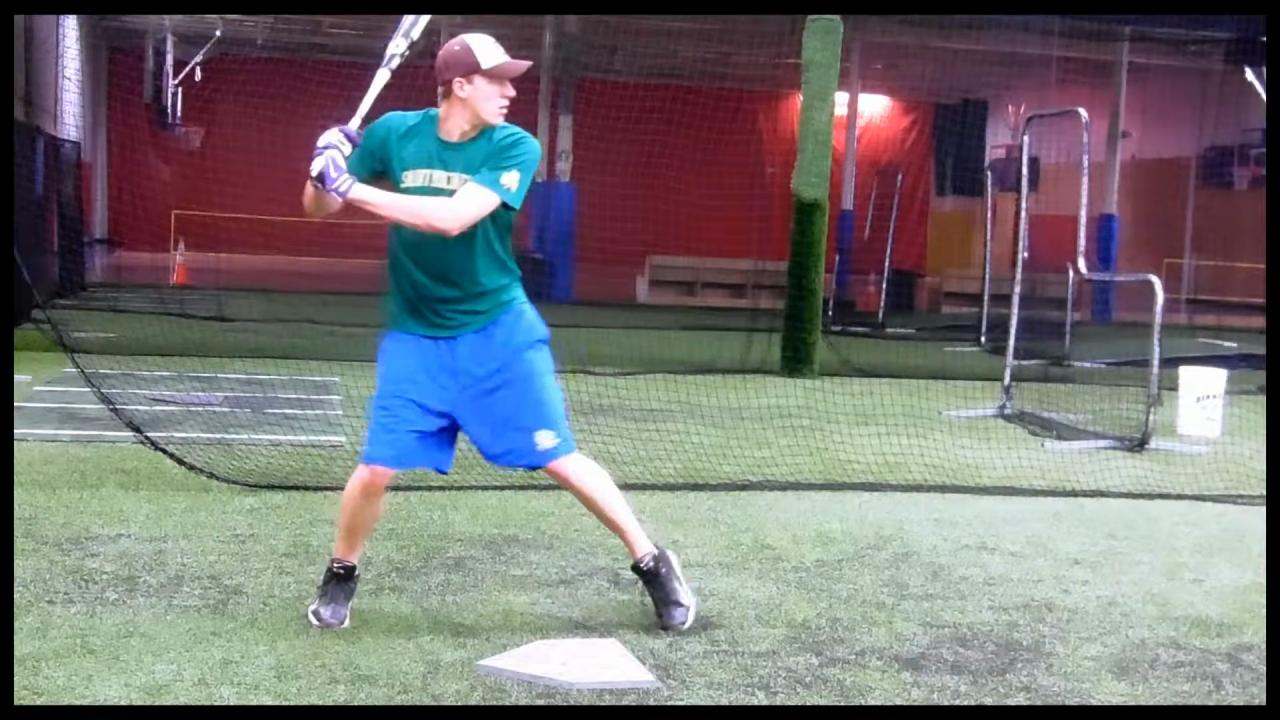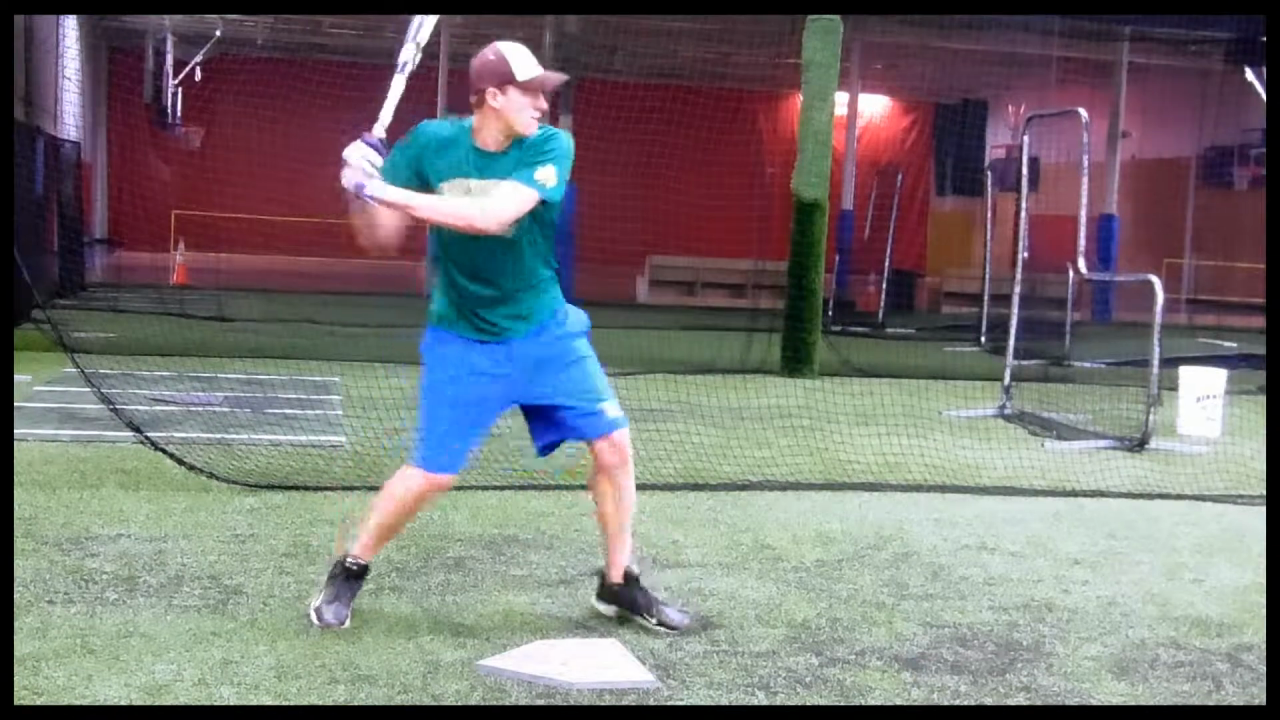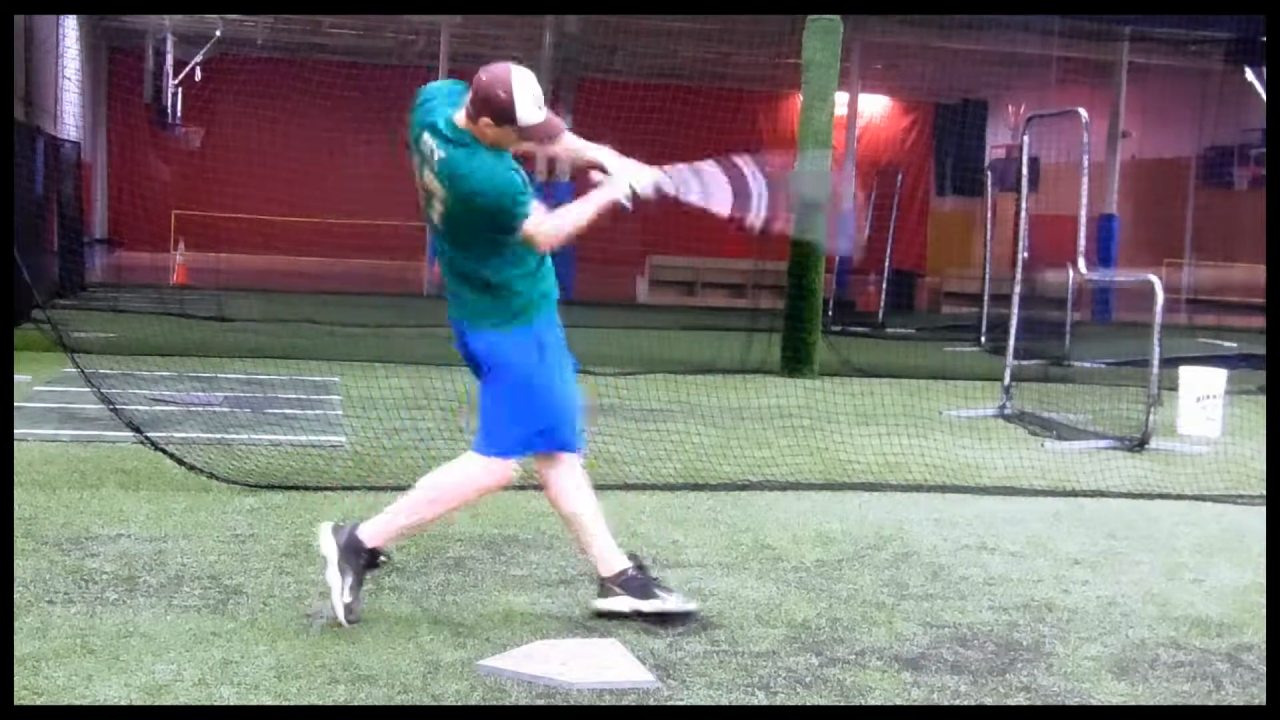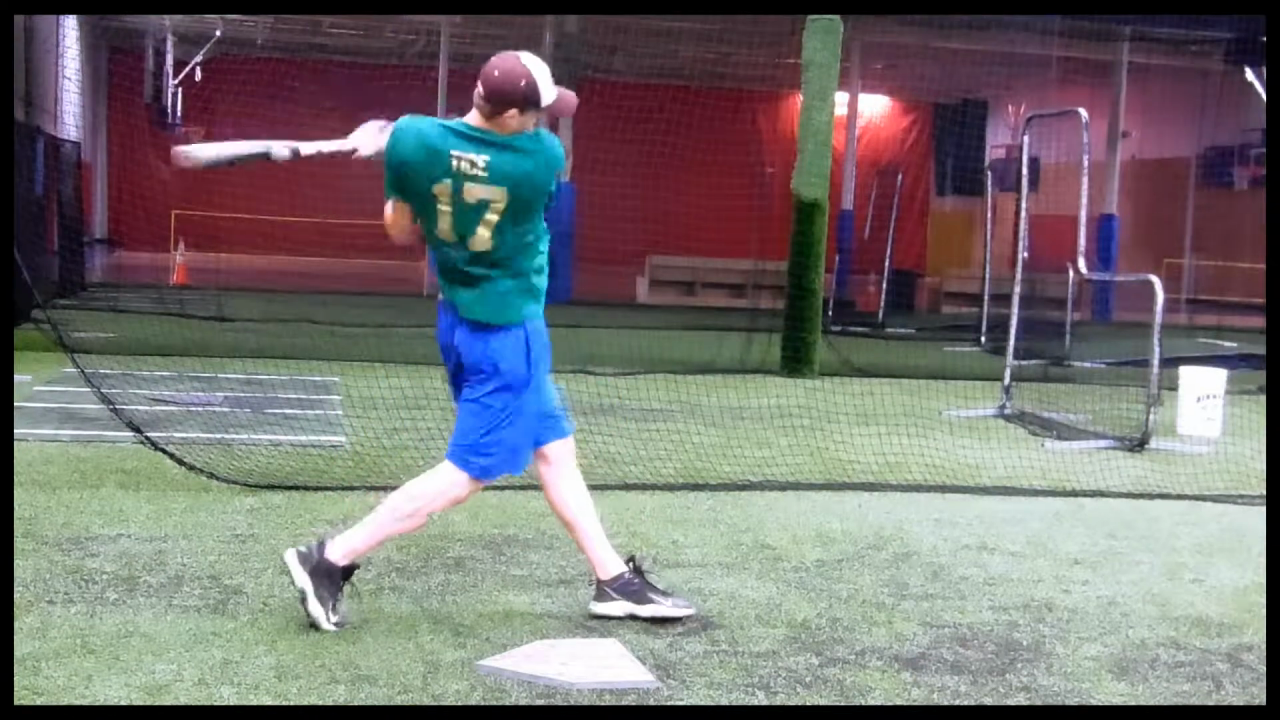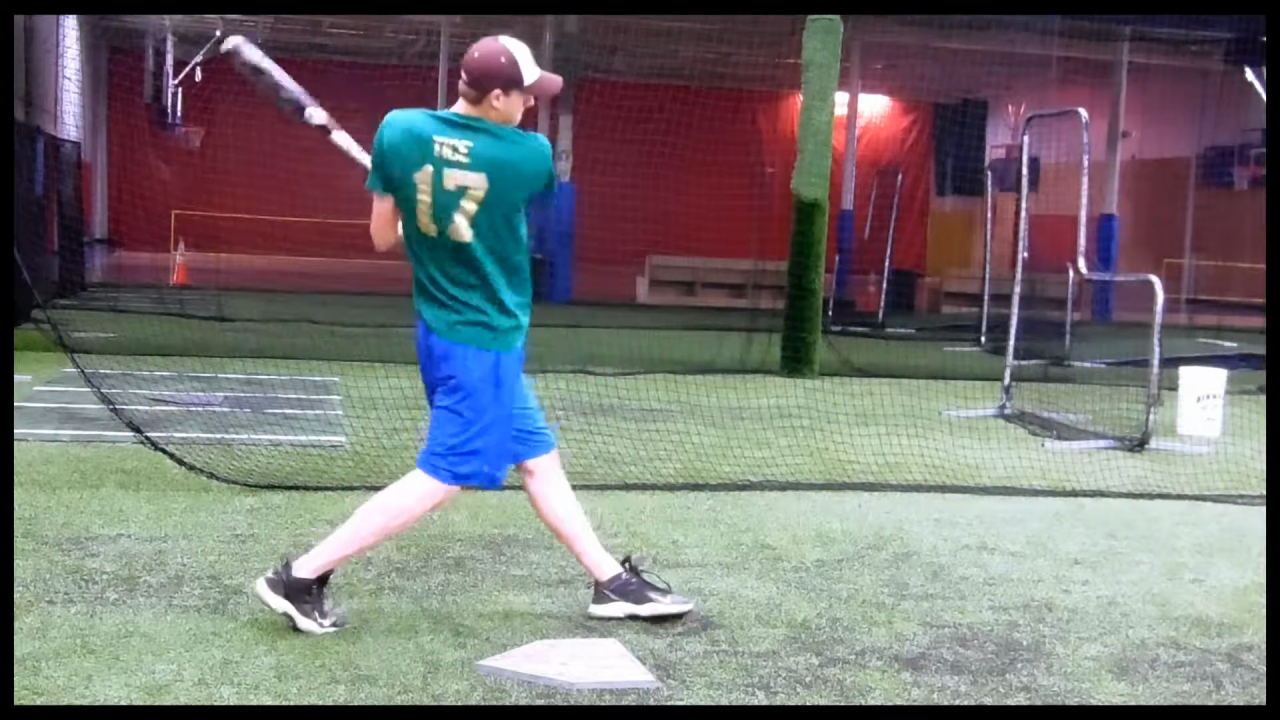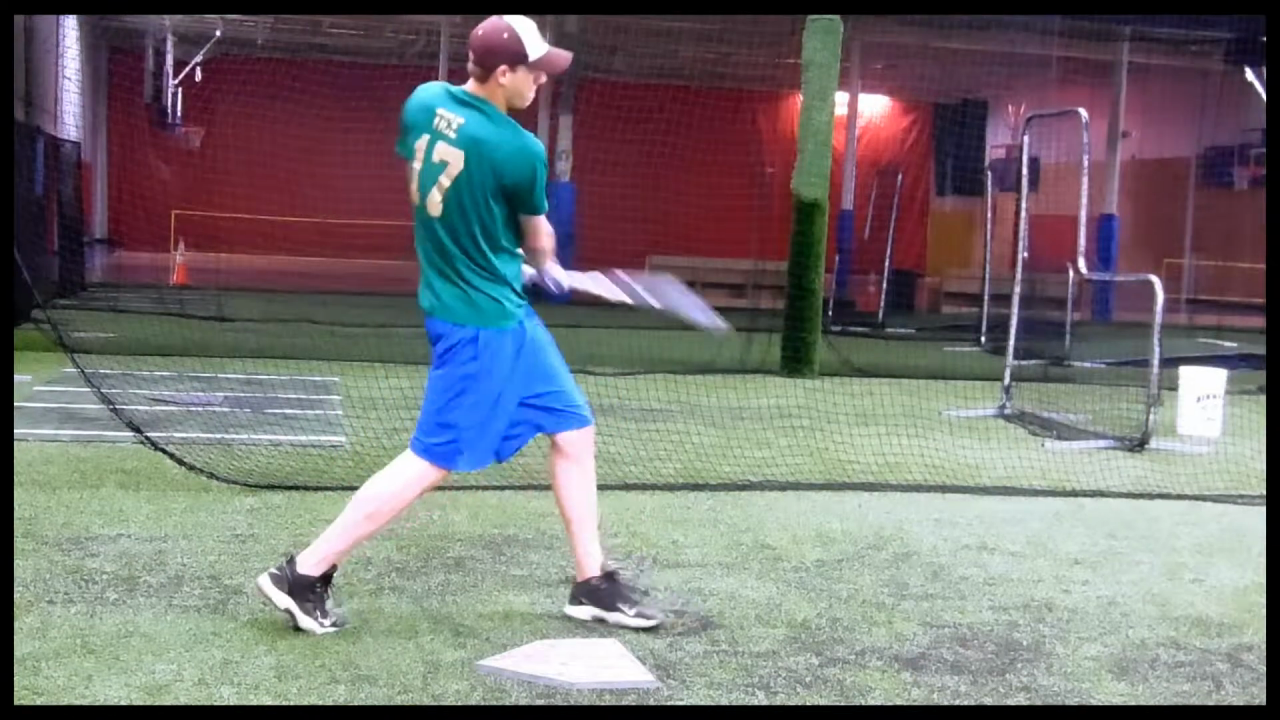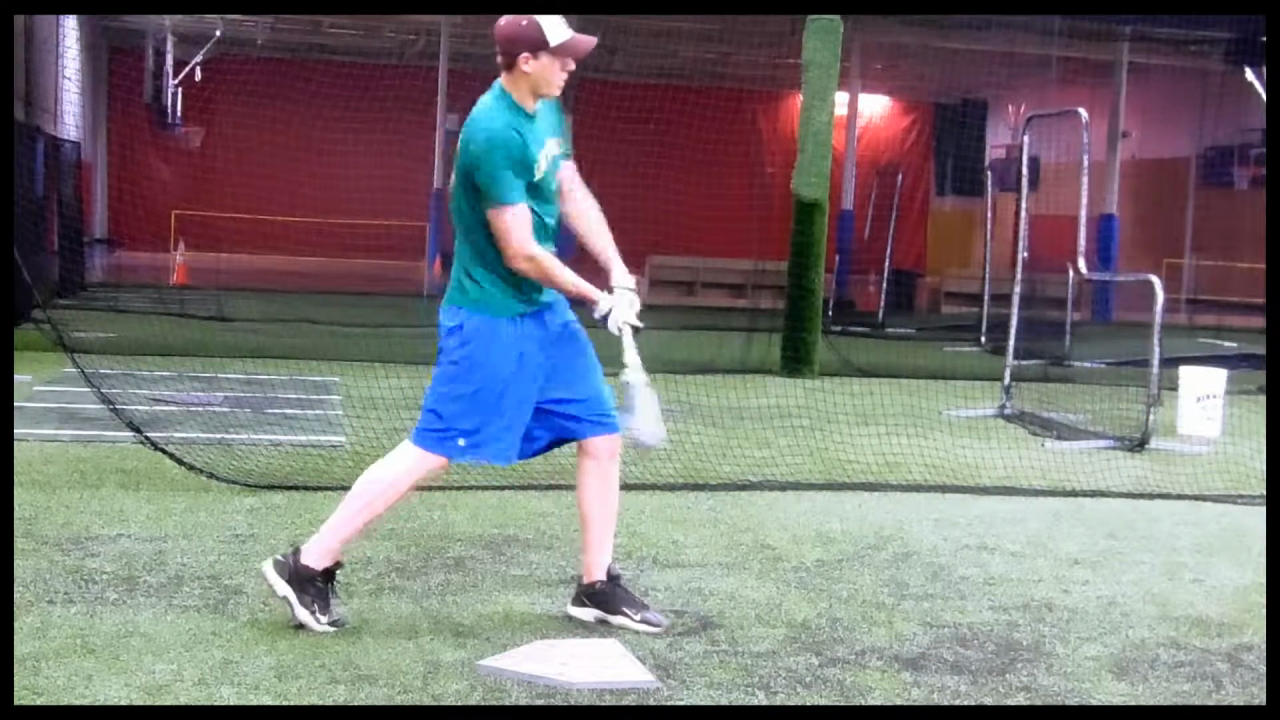
dt=0.2s
person 1, frame 1
left shoulder: (515, 148)
right shoulder: (393, 132)
left elbow: (453, 217)
right elbow: (317, 207)
left wrist: (354, 189)
right wrist: (325, 168)
left hip: (499, 330)
right hip: (416, 337)
left knee: (559, 458)
right knee: (377, 469)
left ankle: (651, 562)
right ankle: (340, 575)
person 1, frame 2
left shoulder: (550, 146)
right shoulder: (430, 144)
left elbow: (493, 215)
right elbow: (377, 236)
left wrist: (387, 193)
right wrist: (365, 190)
left hip: (542, 328)
right hip: (463, 339)
left knee: (612, 442)
right knee: (432, 474)
left ankle: (619, 582)
right ankle: (349, 570)
person 1, frame 3
left shoulder: (437, 100)
right shoulder: (480, 176)
left elbow: (543, 136)
right elbow: (545, 234)
left wrist: (606, 159)
right wrist: (611, 191)
left hip: (521, 318)
right hip: (512, 324)
left knee: (557, 449)
right knee: (497, 459)
left ankle: (619, 577)
right ankle: (361, 541)
person 1, frame 4
left shoulder: (409, 140)
right shoulder: (543, 154)
left elbow: (400, 232)
left hip: (459, 319)
right hip: (508, 334)
left knee: (554, 447)
right knee: (469, 469)
left ankle: (614, 580)
right ankle: (329, 559)
person 1, frame 5
left shoulder: (397, 131)
right shoulder: (532, 155)
left elbow: (383, 238)
left hip: (438, 329)
right hip: (485, 341)
left knee: (538, 459)
right knee: (442, 477)
left ankle: (612, 582)
right ankle: (300, 577)
person 1, frame 6
left shoulder: (424, 101)
right shoulder: (519, 151)
right elbow: (538, 241)
right wrist: (547, 269)
left hip: (504, 313)
right hip: (481, 322)
left knee: (574, 432)
right knee: (431, 461)
left ankle: (592, 583)
right ankle: (304, 573)
person 1, frame 7
left shoulder: (544, 109)
right shoulder: (496, 135)
left elbow: (574, 197)
right elbow: (519, 253)
left wrist: (618, 273)
right wrist: (598, 296)
left hip: (547, 311)
right hip: (492, 319)
left knee: (603, 437)
right knee: (430, 450)
left ankle: (597, 586)
right ankle: (307, 564)
